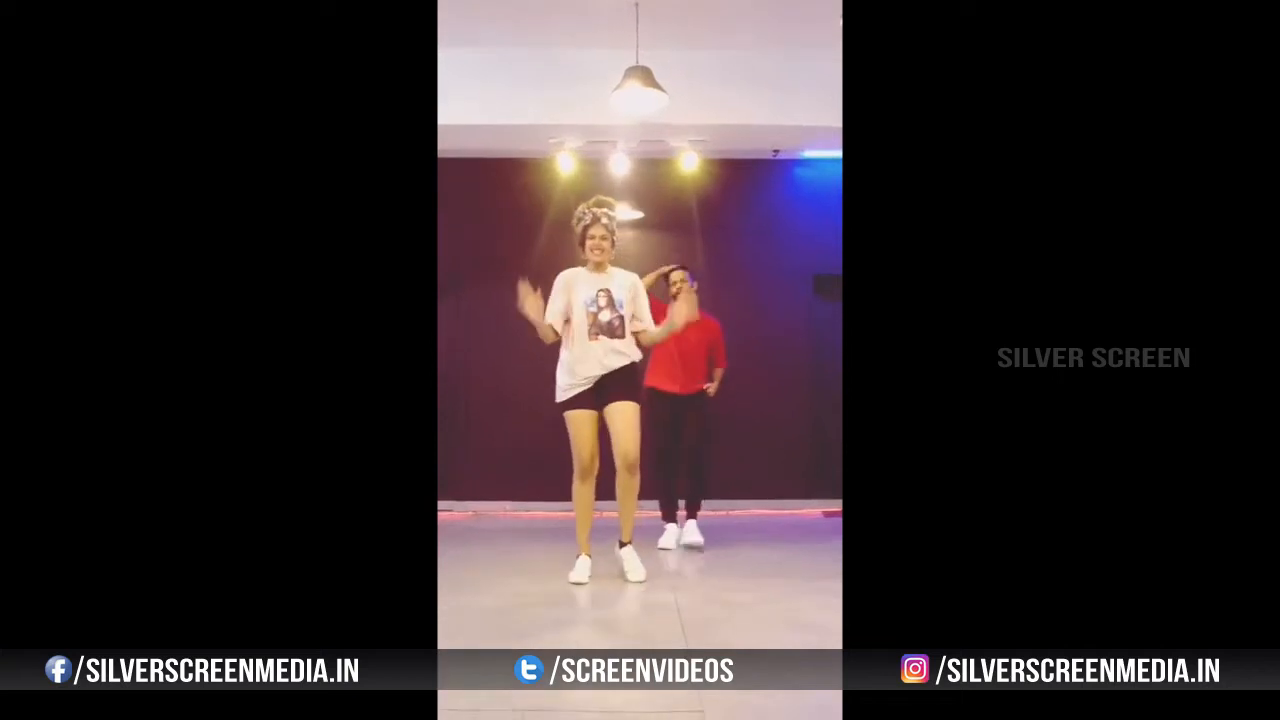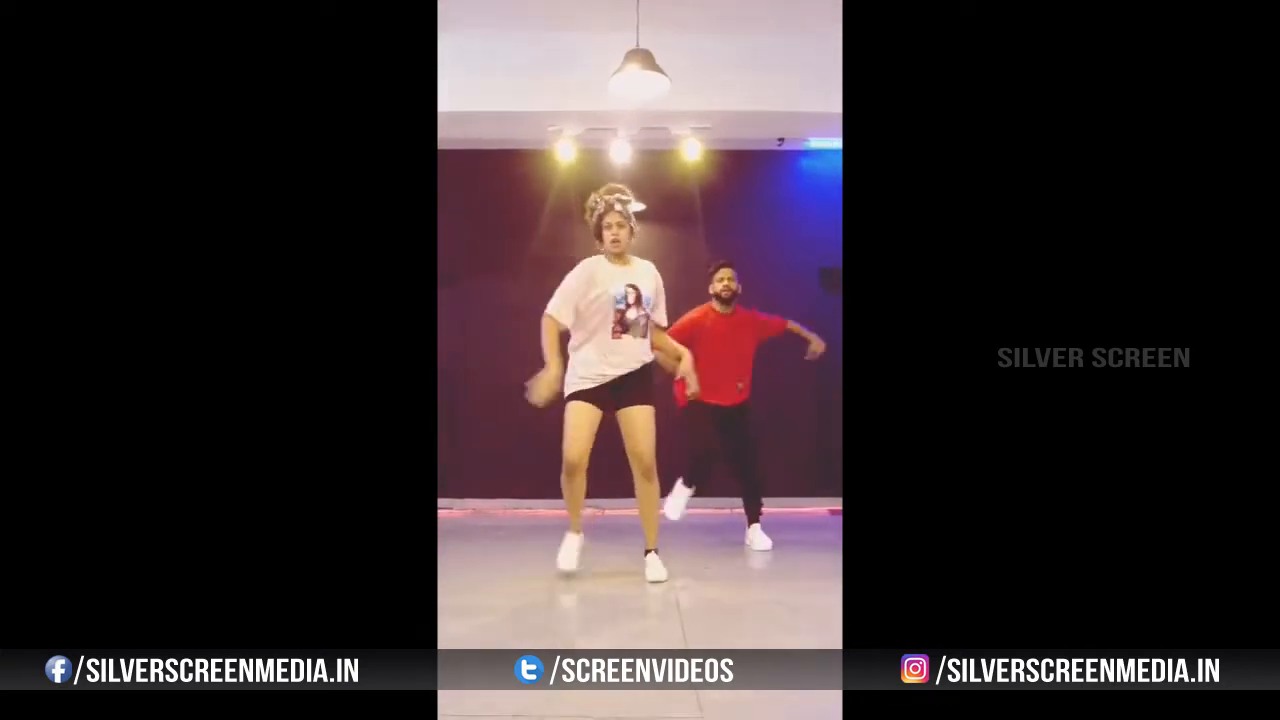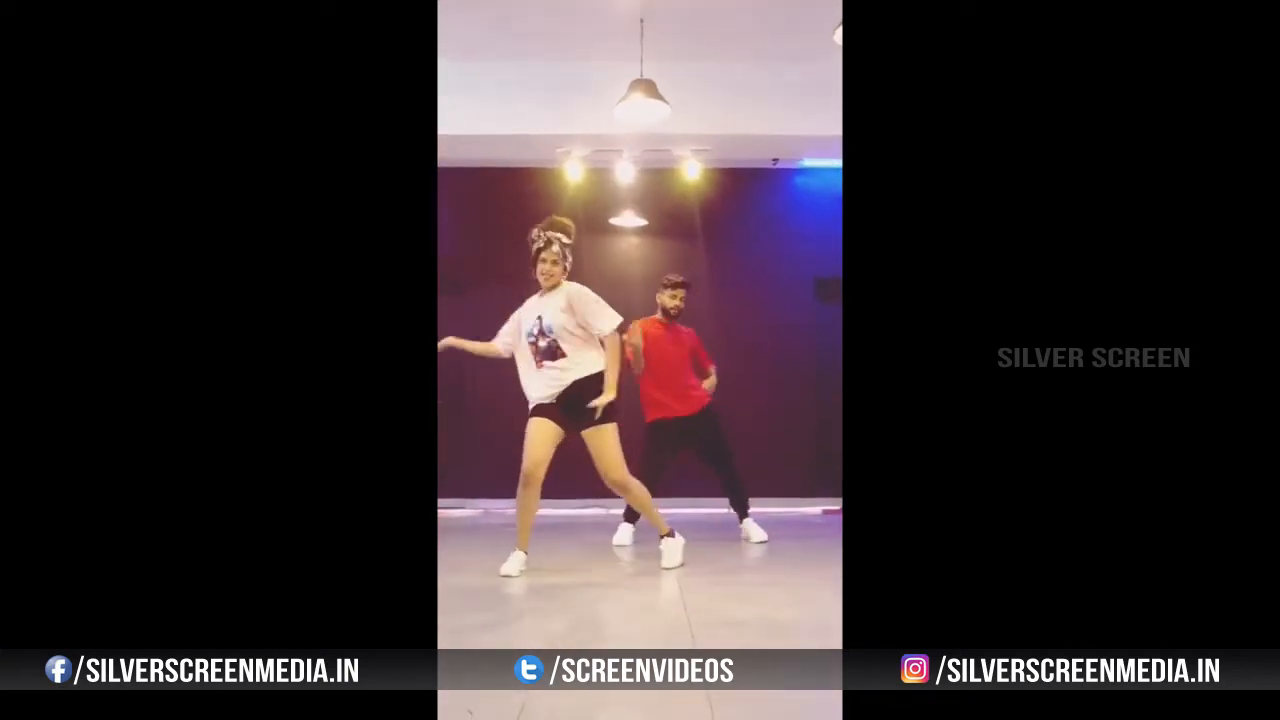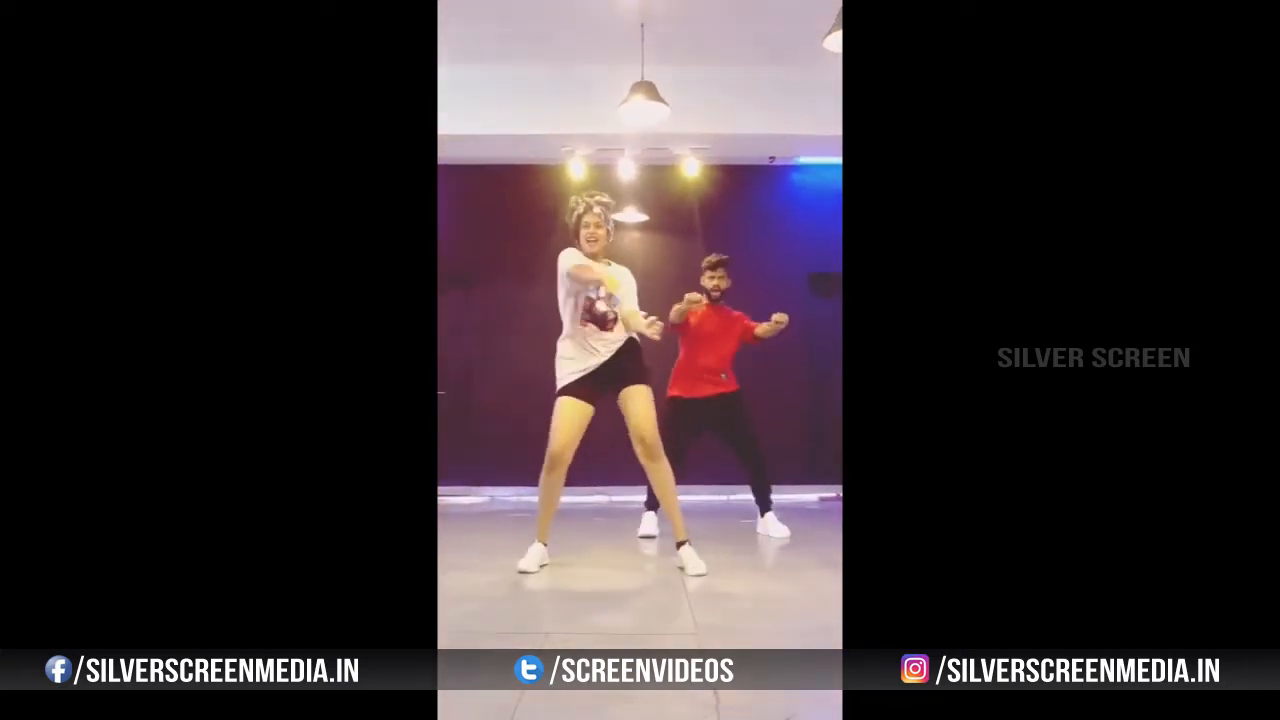
dt=1s
person 1, frame 1
left shoulder: (629, 281)
right shoulder: (568, 280)
left elbow: (643, 337)
right elbow: (552, 335)
left wrist: (672, 324)
right wrist: (536, 318)
left hip: (621, 374)
right hip: (576, 378)
left knee: (629, 458)
right knee: (584, 466)
left ankle: (626, 544)
right ankle: (583, 554)
person 1, frame 2
left shoulder: (648, 271)
right shoulder: (588, 270)
right elbow: (552, 318)
left wrist: (683, 354)
right wrist: (553, 367)
left hip: (633, 374)
right hip: (590, 377)
left knee: (645, 463)
right knee: (573, 460)
left ankle: (651, 552)
right ankle: (575, 531)
person 1, frame 3
left shoulder: (574, 294)
right shoulder: (529, 305)
left elbow: (611, 336)
right elbow: (499, 349)
left wrist: (610, 387)
right wrist: (457, 343)
left hip: (585, 389)
right hip: (544, 396)
left knee: (617, 479)
right knee: (530, 473)
left ankle: (668, 535)
right ankle: (521, 551)
person 1, frame 4
left shoulder: (624, 275)
right shoulder: (569, 258)
left elbow: (629, 320)
right elbow: (581, 270)
left wrist: (645, 325)
right wrist: (607, 278)
left hip: (625, 360)
right hip: (580, 367)
left knee: (649, 444)
right knee: (558, 453)
left ankle: (682, 543)
right ankle: (540, 543)
person 2, frame 1
left shoulder: (710, 325)
right shoulder: (659, 313)
left elbow: (719, 361)
left wrist: (715, 383)
right wrist: (659, 272)
left hip: (694, 397)
right hip: (661, 396)
left knee: (695, 454)
right knee: (665, 458)
left ankle: (691, 521)
right ankle: (670, 524)
person 2, frame 2
left shoulder: (754, 318)
right shoulder: (697, 318)
left elbow: (785, 325)
left wrist: (813, 337)
left hip: (735, 403)
right hip: (700, 401)
left knee: (746, 465)
right knee: (704, 456)
left ankle: (754, 527)
right ankle: (685, 487)
person 2, frame 3
left shoulder: (687, 335)
right shoulder: (641, 330)
left elbow: (707, 365)
right elbow: (638, 371)
left wrist: (712, 378)
right wrist: (634, 348)
left hip: (698, 412)
right hip: (661, 417)
left knee: (724, 466)
right knee: (649, 473)
left ankle: (746, 520)
right ankle: (628, 523)
person 2, frame 4
left shoulder: (736, 318)
right shoulder: (690, 307)
left elbow: (759, 333)
right elbow: (676, 319)
left wrist: (777, 324)
right wrist: (688, 305)
left hip: (725, 396)
right hip: (686, 395)
left knee: (752, 453)
right knee: (671, 455)
left ankle: (766, 515)
right ankle: (650, 513)
